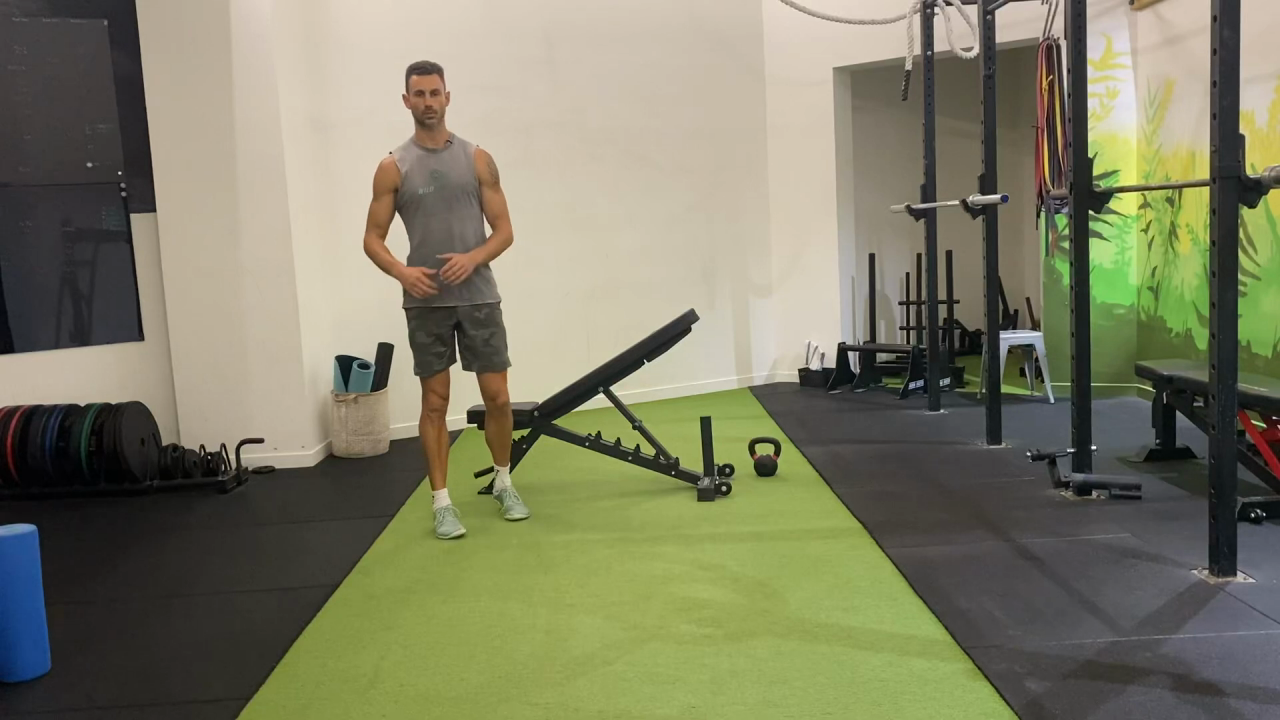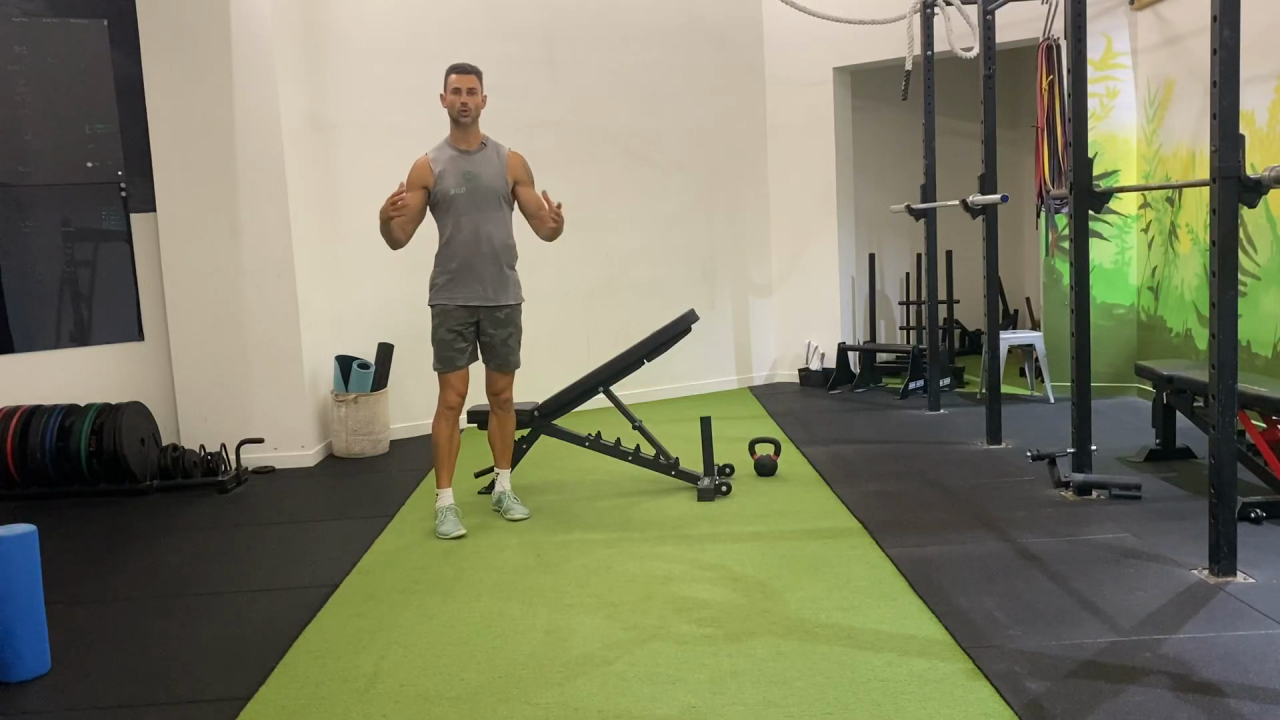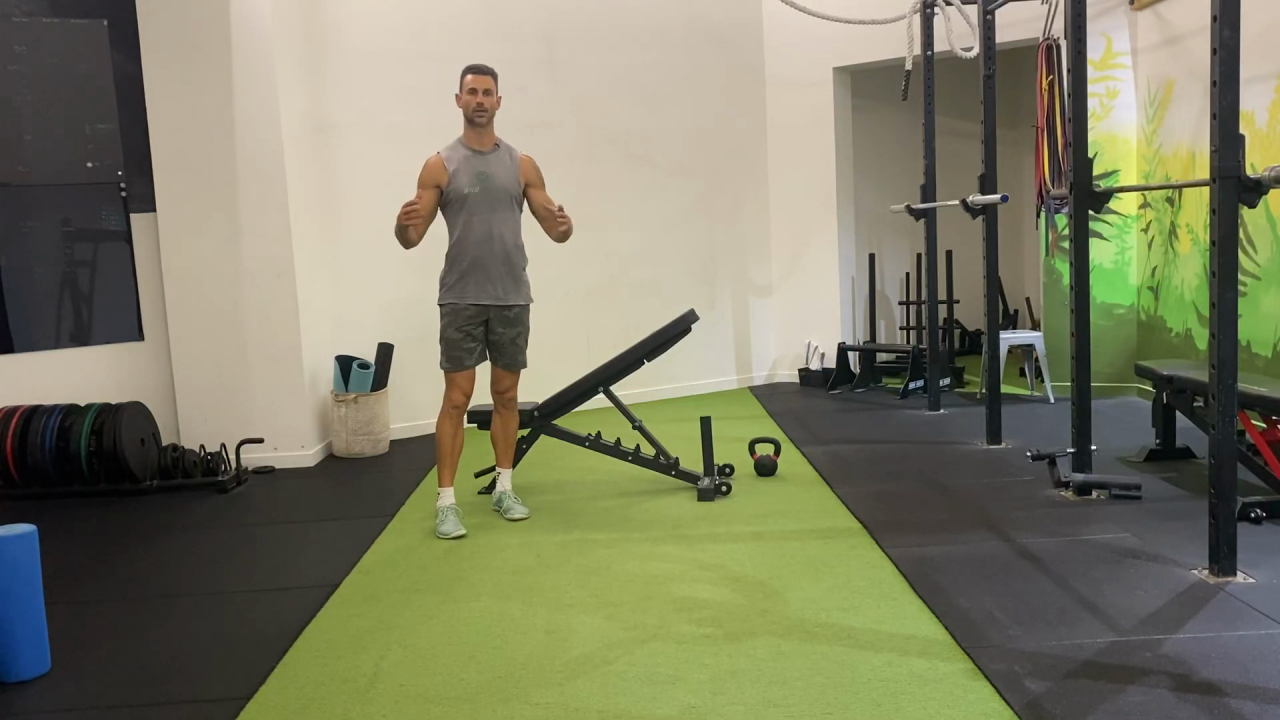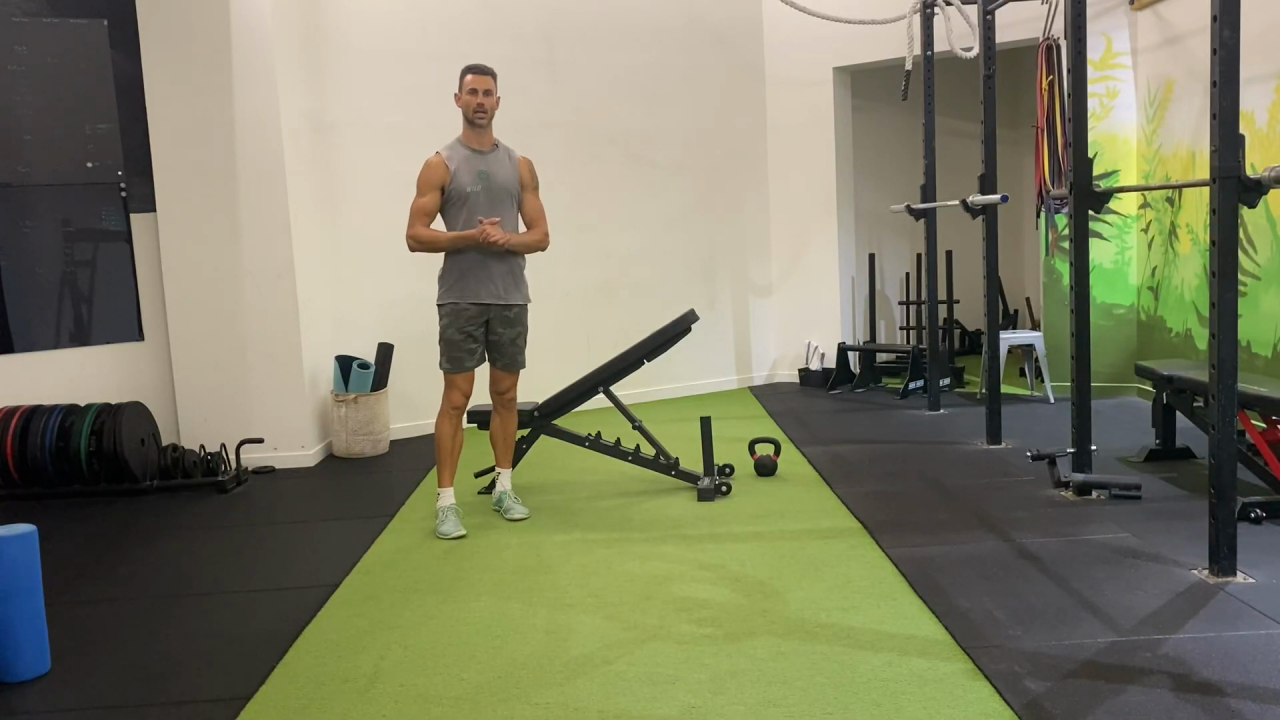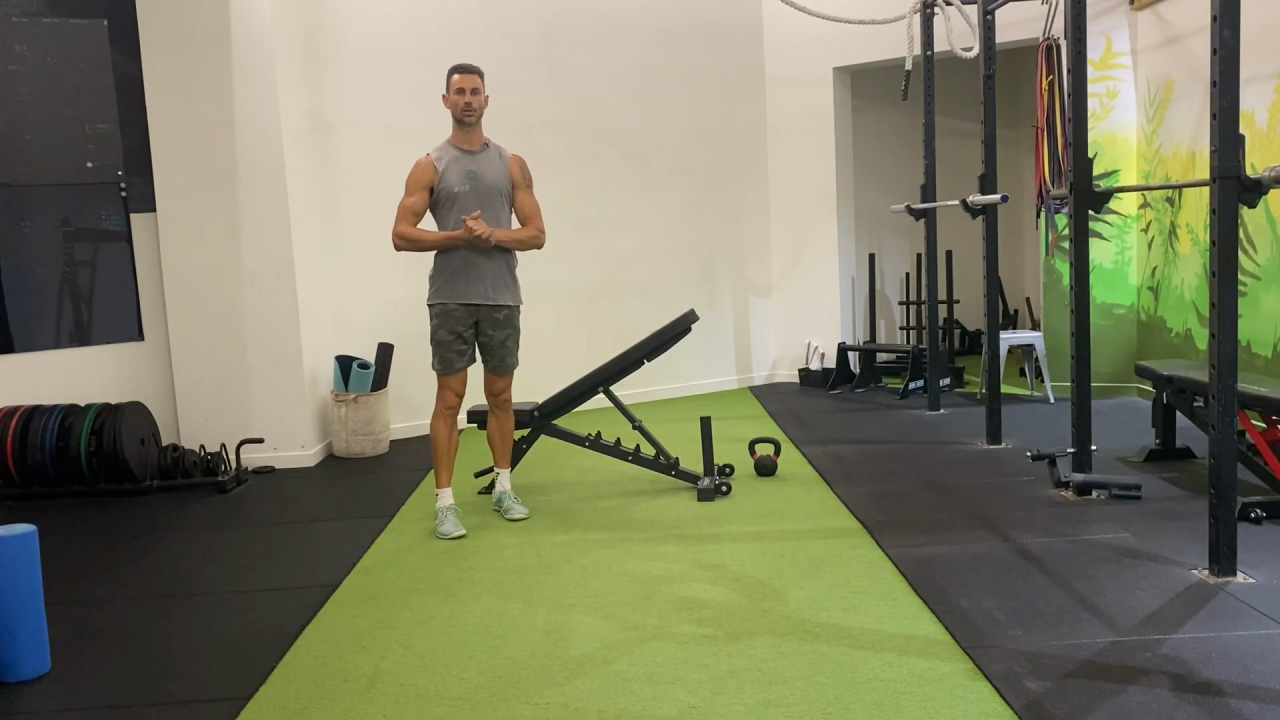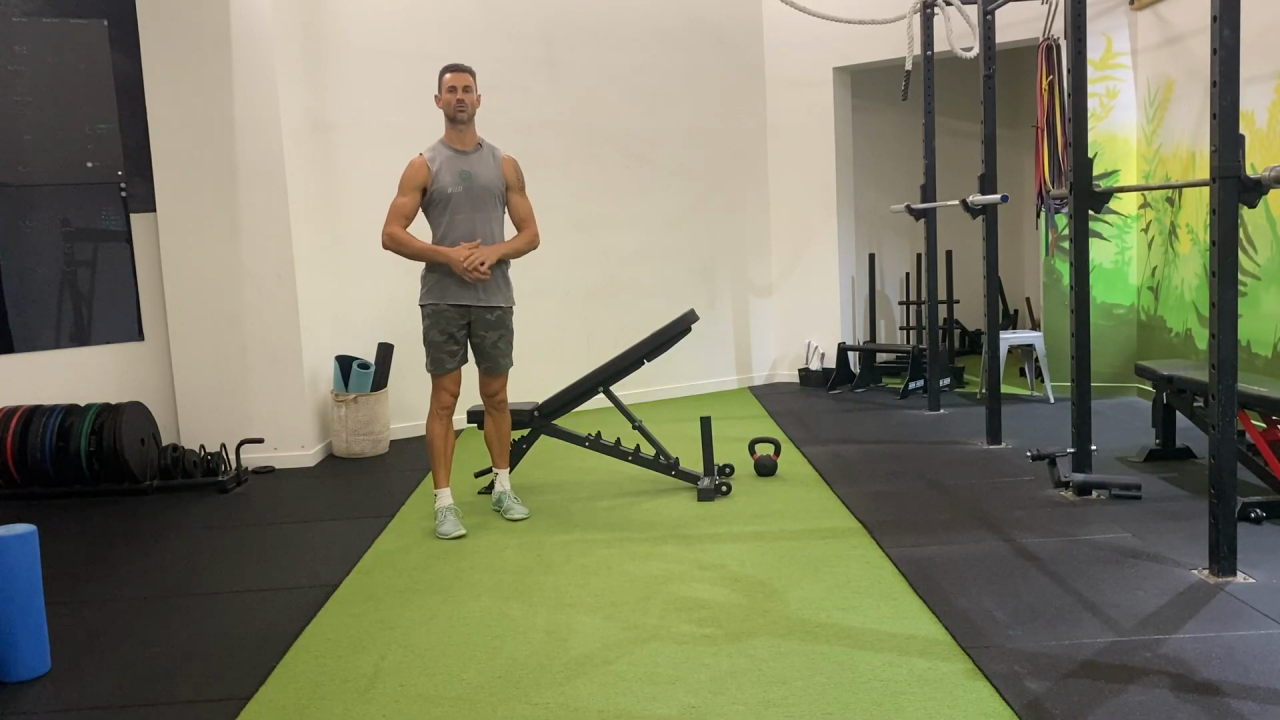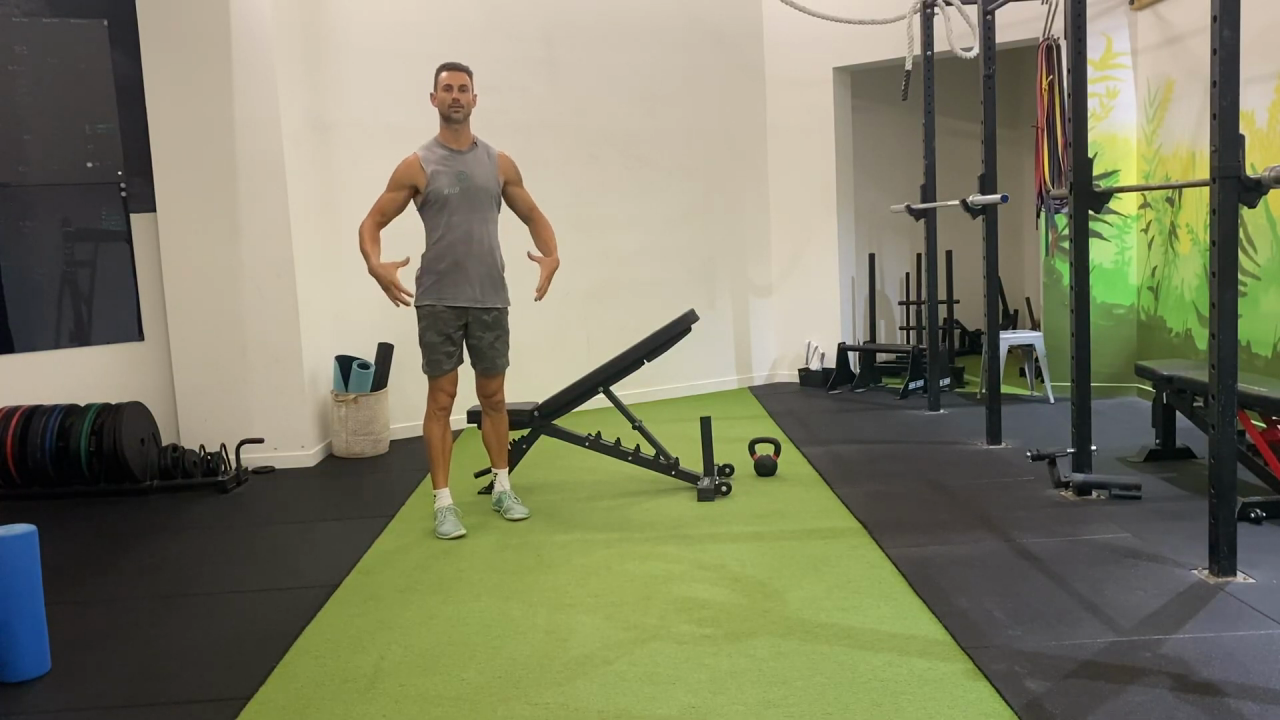
dt=0.5s
person 1, frame 1
left shoulder: (477, 159)
right shoulder: (393, 167)
left elbow: (504, 230)
right elbow: (373, 238)
left wrist: (473, 258)
right wrist: (402, 271)
left hip: (479, 297)
right hip: (426, 303)
left knee: (498, 397)
right knee: (435, 402)
left ankle: (503, 482)
right ankle: (442, 501)
person 1, frame 2
left shoulder: (510, 161)
right shoulder: (428, 167)
left elbow: (543, 228)
right elbow: (400, 238)
left wrist: (555, 222)
right wrist: (387, 222)
left hip: (503, 298)
right hip: (451, 300)
left knee: (501, 396)
right knee: (451, 400)
left ankle: (503, 487)
right ankle: (445, 501)
person 1, frame 3
left shoulder: (522, 164)
right shoulder: (439, 165)
left elbow: (553, 230)
right elbow: (412, 239)
left wrist: (563, 225)
right wrist: (403, 226)
left hip: (512, 297)
right hip: (461, 298)
left knee: (506, 394)
right knee: (456, 399)
left ankle: (503, 487)
right ankle: (446, 500)
person 1, frame 4
left shoulder: (520, 165)
right shoulder: (440, 165)
left elbow: (541, 235)
right elbow: (416, 236)
left wrist: (506, 239)
right wrist: (472, 236)
left hip: (511, 297)
right hip: (461, 298)
left knee: (505, 394)
right knee: (456, 398)
left ankle: (503, 487)
right ankle: (446, 501)
person 1, frame 5
left shoulder: (511, 164)
right shoulder: (430, 166)
left elbow: (536, 234)
right elbow: (401, 235)
left wrist: (493, 234)
right wrist: (459, 235)
left hip: (502, 297)
right hip: (450, 299)
left knee: (500, 395)
right knee: (449, 398)
left ankle: (503, 487)
right ankle: (445, 501)
person 1, frame 6
left shoulder: (504, 165)
right shoulder: (423, 166)
left elbow: (530, 232)
right elbow: (391, 234)
left wrist: (497, 251)
right wrist: (445, 254)
left hip: (494, 298)
right hip: (443, 298)
left knee: (496, 395)
right knee: (444, 398)
left ankle: (501, 486)
right ankle: (443, 501)
person 1, frame 7
left shoulder: (499, 162)
right shoulder: (416, 165)
left elbow: (533, 216)
right elbow: (371, 223)
left wrist: (551, 255)
right wrist: (375, 266)
left hip: (490, 298)
right hip: (438, 300)
left knee: (493, 395)
right knee: (441, 399)
left ankle: (501, 486)
right ankle: (443, 501)
